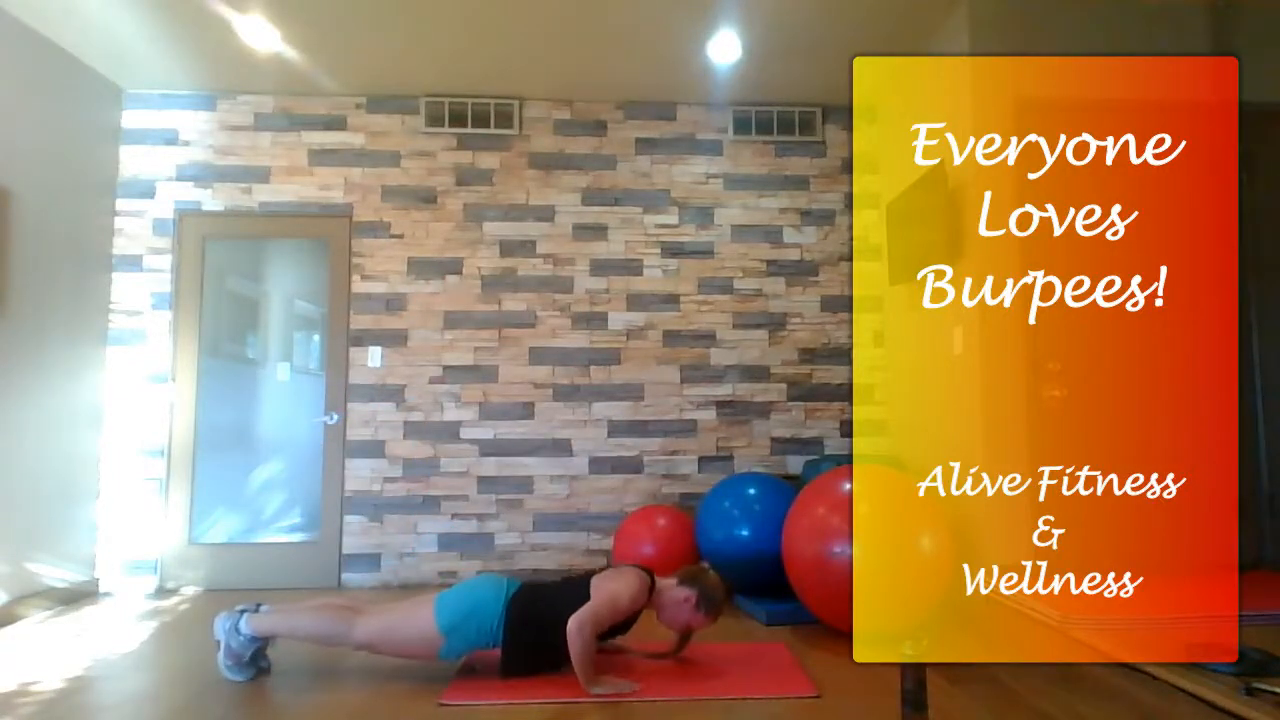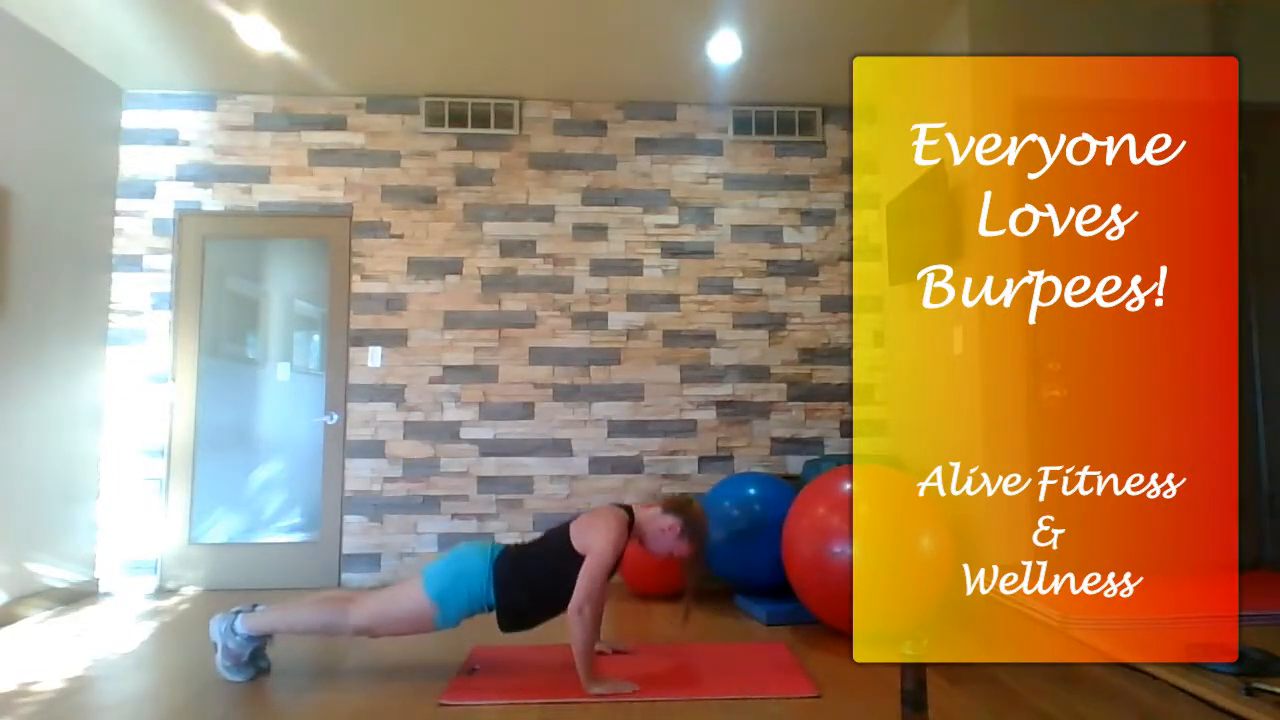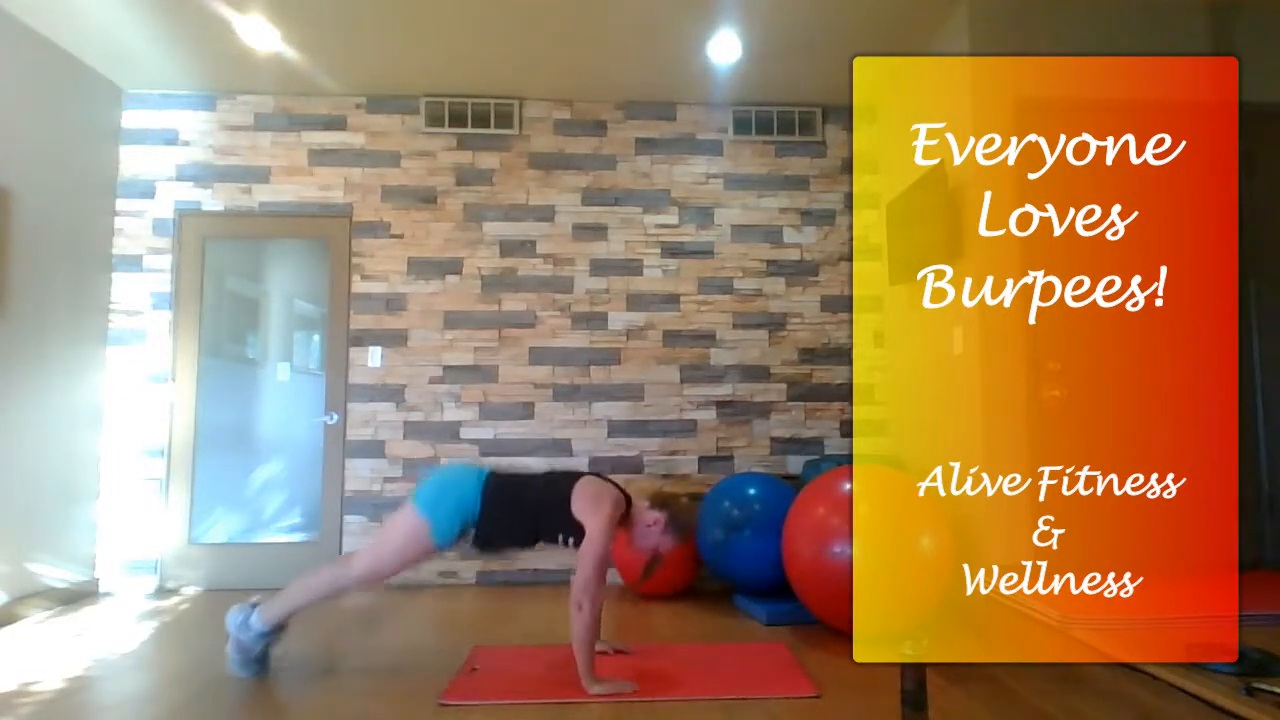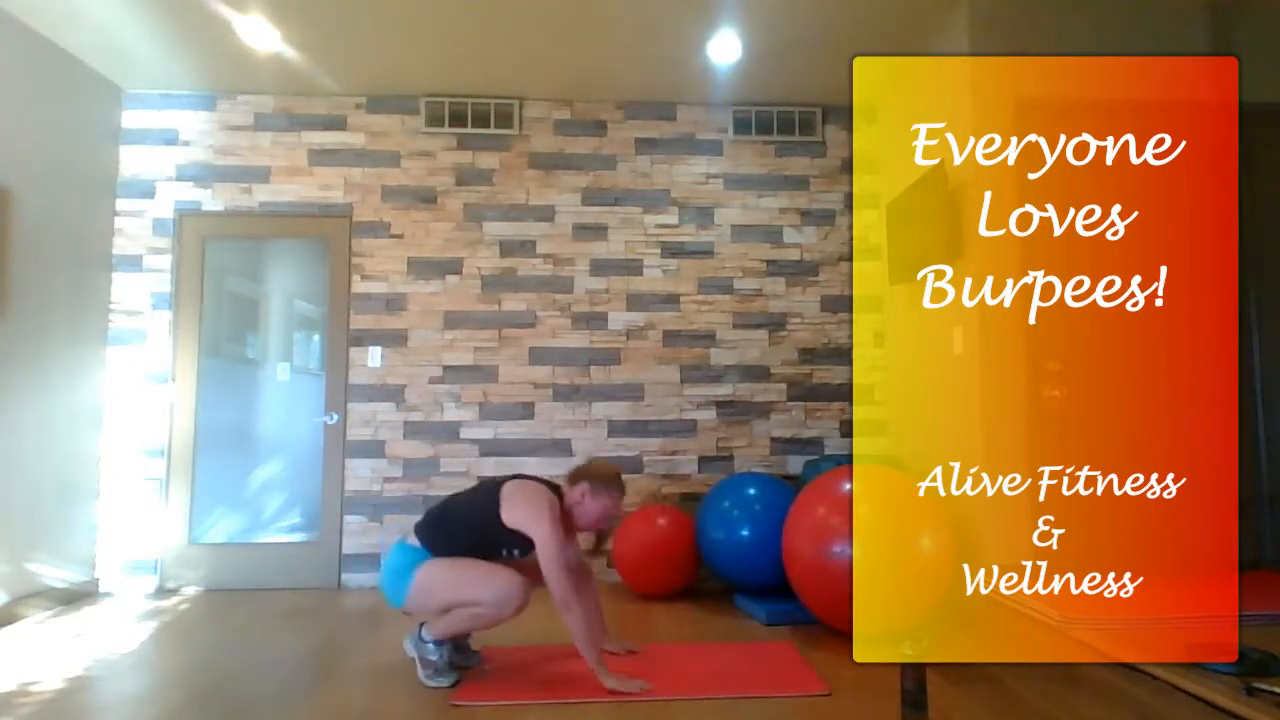
dt=0.5s
person 1, frame 1
left shoulder: (635, 577)
right shoulder: (635, 590)
right elbow: (578, 627)
left wrist: (601, 644)
right wrist: (591, 682)
left hip: (499, 598)
right hip: (489, 612)
left knee: (371, 614)
right knee: (360, 632)
left ankle: (257, 617)
right ankle: (245, 626)
person 1, frame 2
left shoulder: (618, 520)
right shoulder: (614, 531)
left elbow: (586, 588)
right elbow: (580, 606)
left wrist: (594, 642)
right wrist: (590, 680)
left hip: (488, 568)
right hip: (480, 579)
left knee: (365, 607)
right knee: (357, 618)
left ankle: (252, 619)
right ankle: (242, 626)
person 1, frame 3
left shoulder: (614, 510)
right shoulder: (607, 512)
left elbow: (591, 586)
right elbow: (584, 599)
left wrist: (592, 643)
right wrist: (589, 678)
left hip: (468, 494)
right hip: (459, 494)
left knee: (363, 568)
right knee: (363, 570)
left ankle: (264, 618)
right ankle: (253, 622)
person 1, frame 4
left shoulder: (559, 507)
right shoulder: (542, 511)
left elbow: (580, 575)
right elbow: (566, 600)
left wrist: (603, 638)
right wrist: (603, 673)
left hip: (441, 552)
right hip: (407, 565)
left knee: (541, 568)
right knee: (512, 591)
left ankle: (453, 633)
right ankle: (430, 639)
